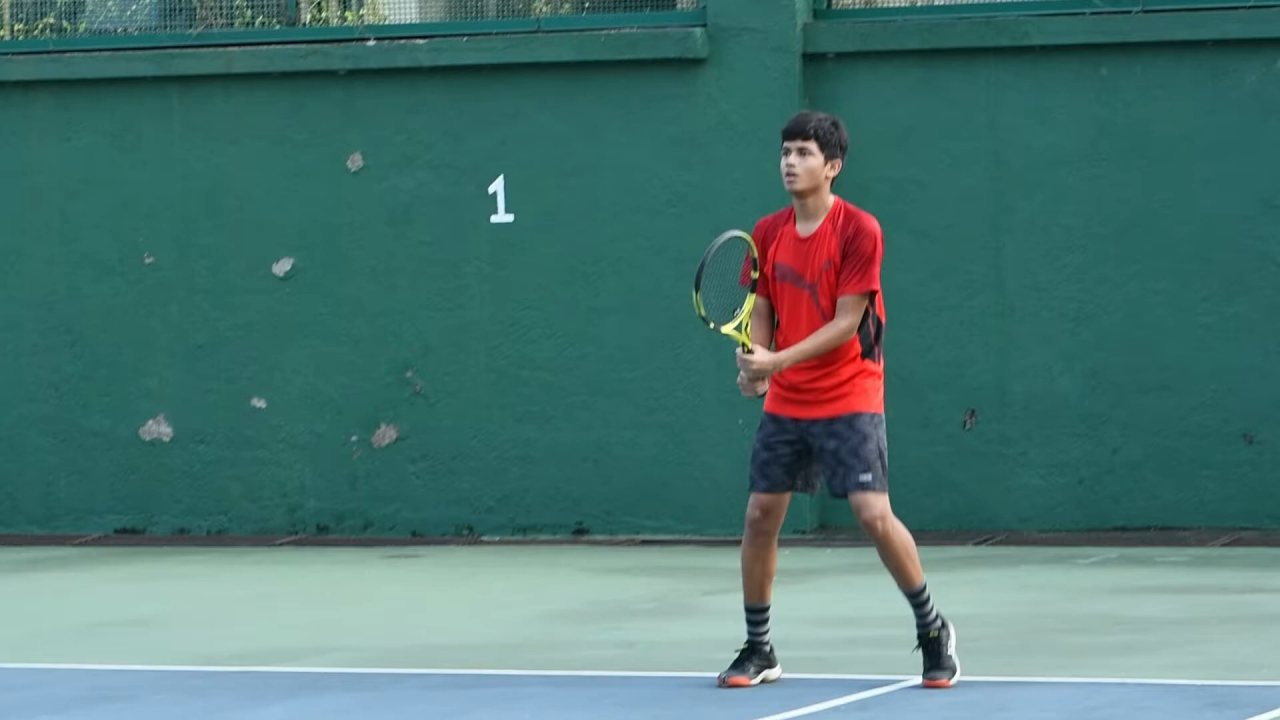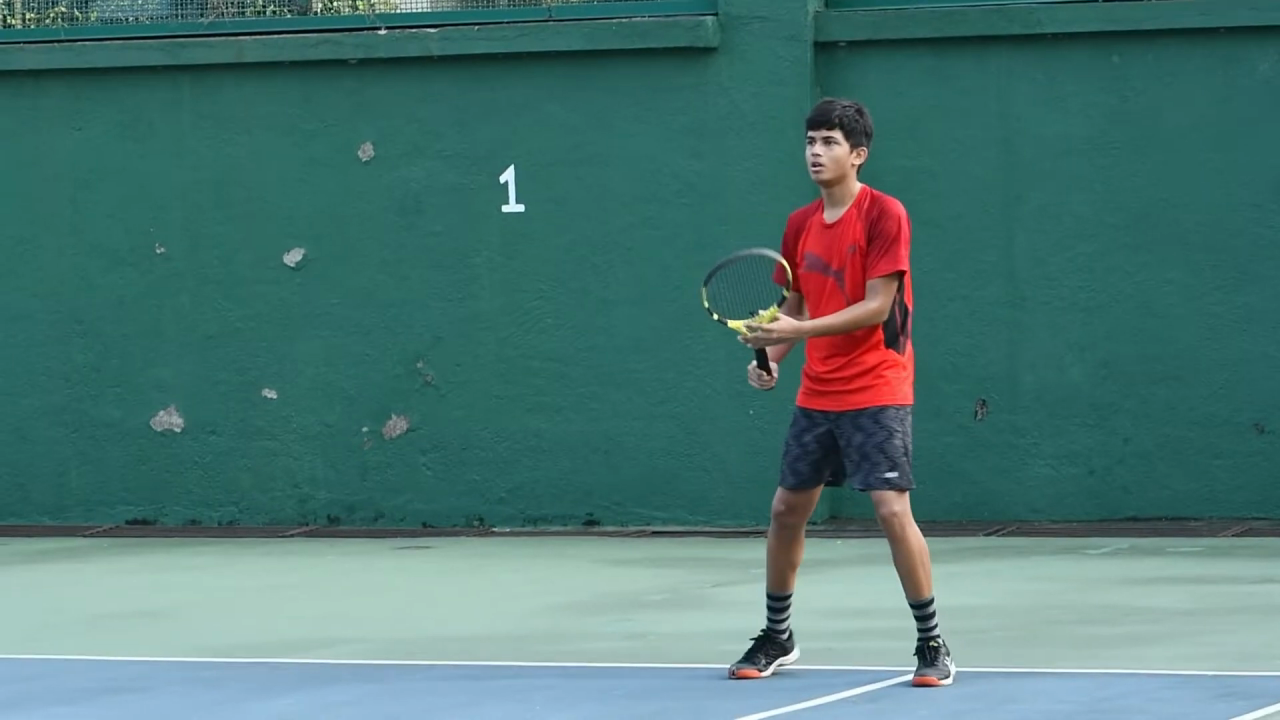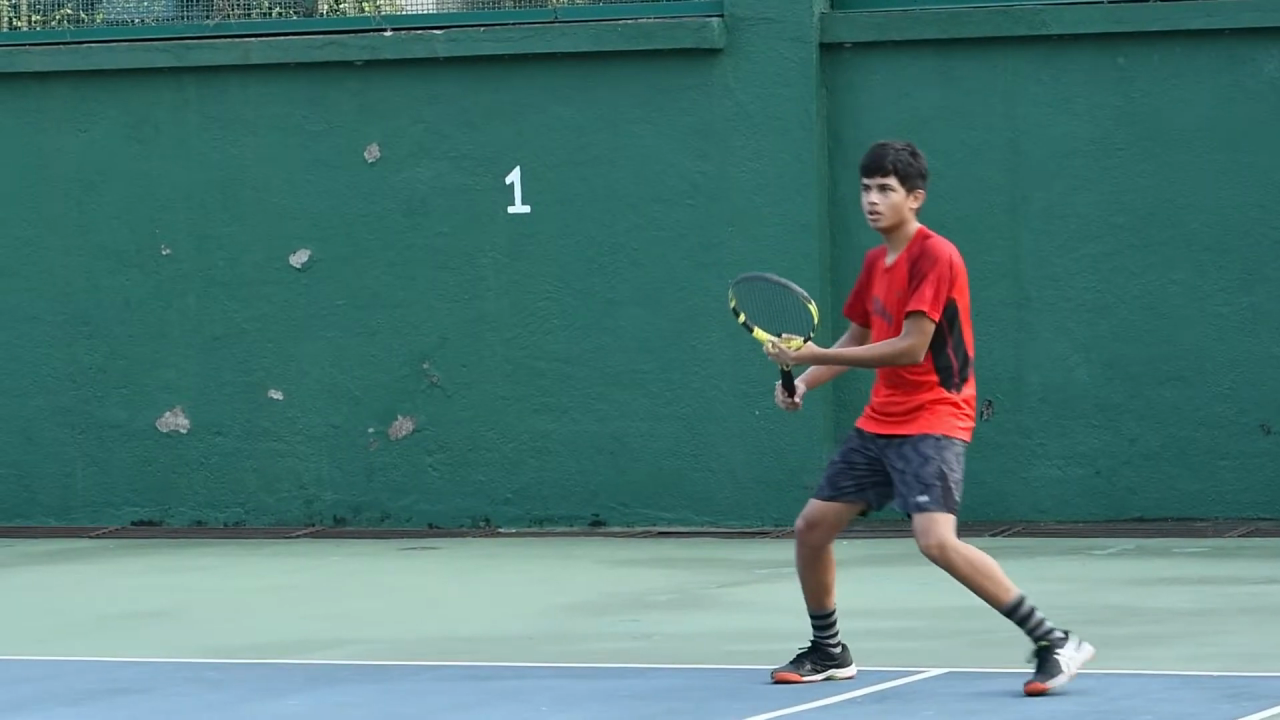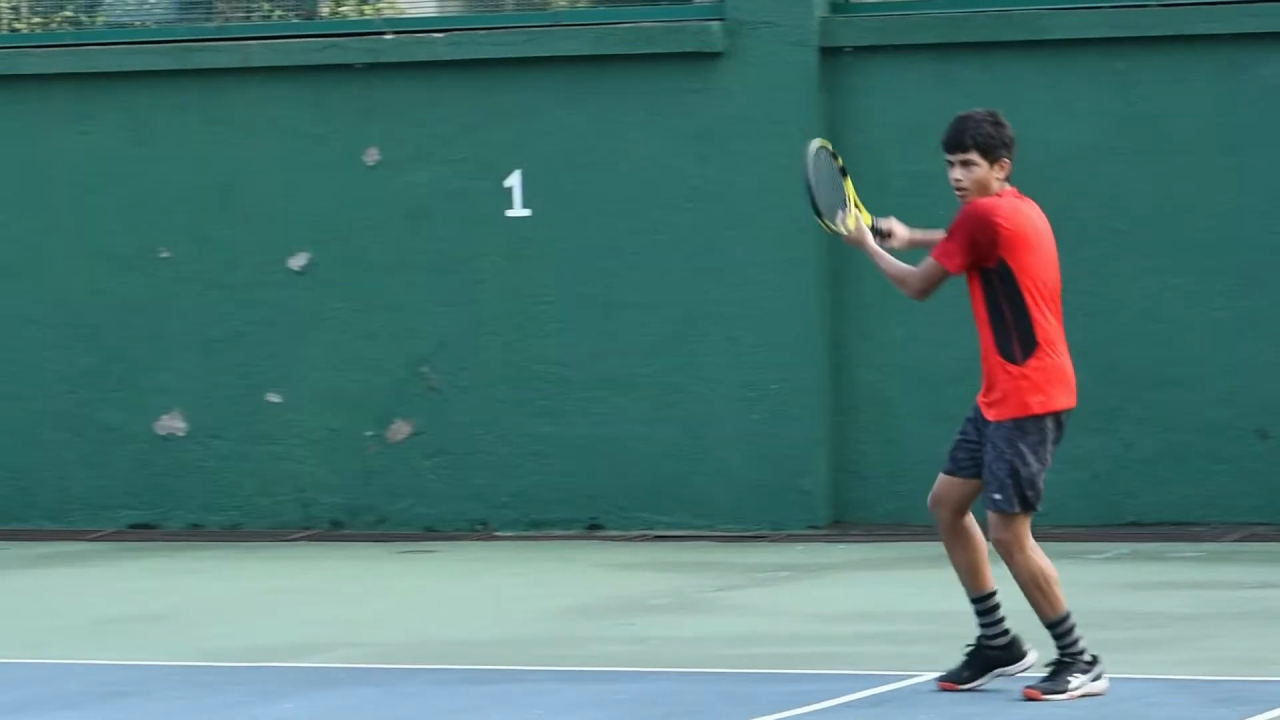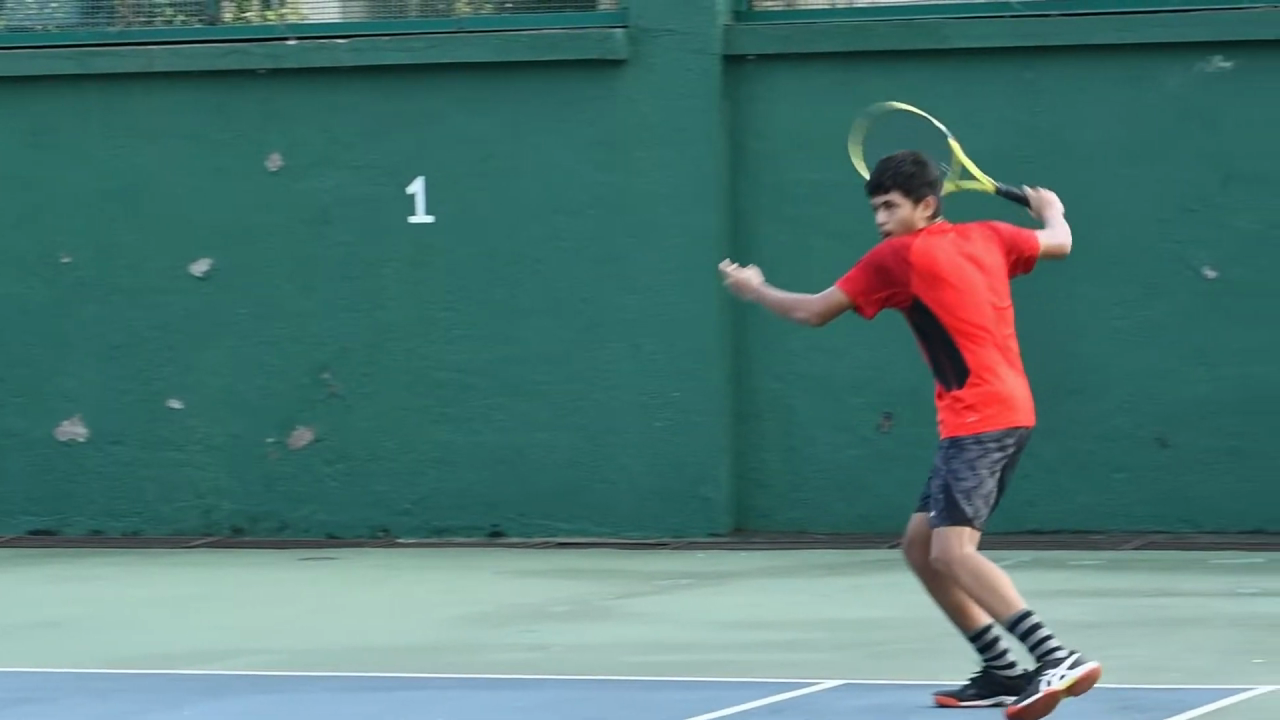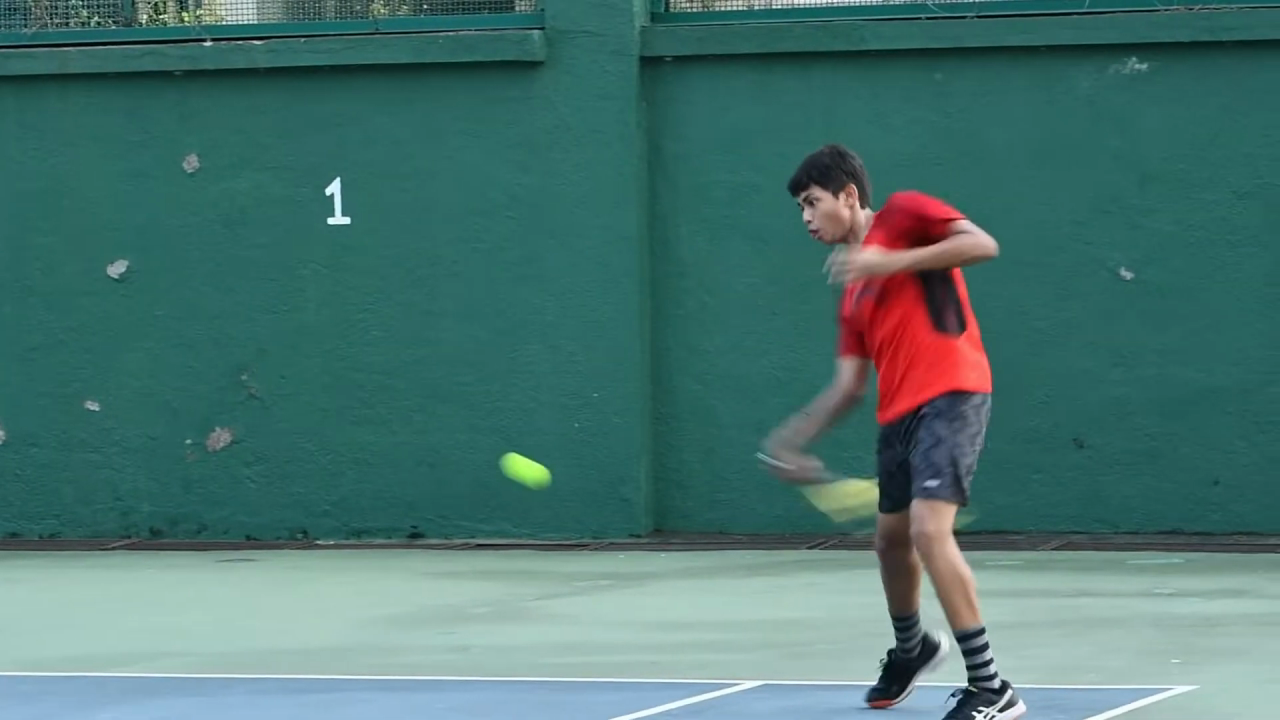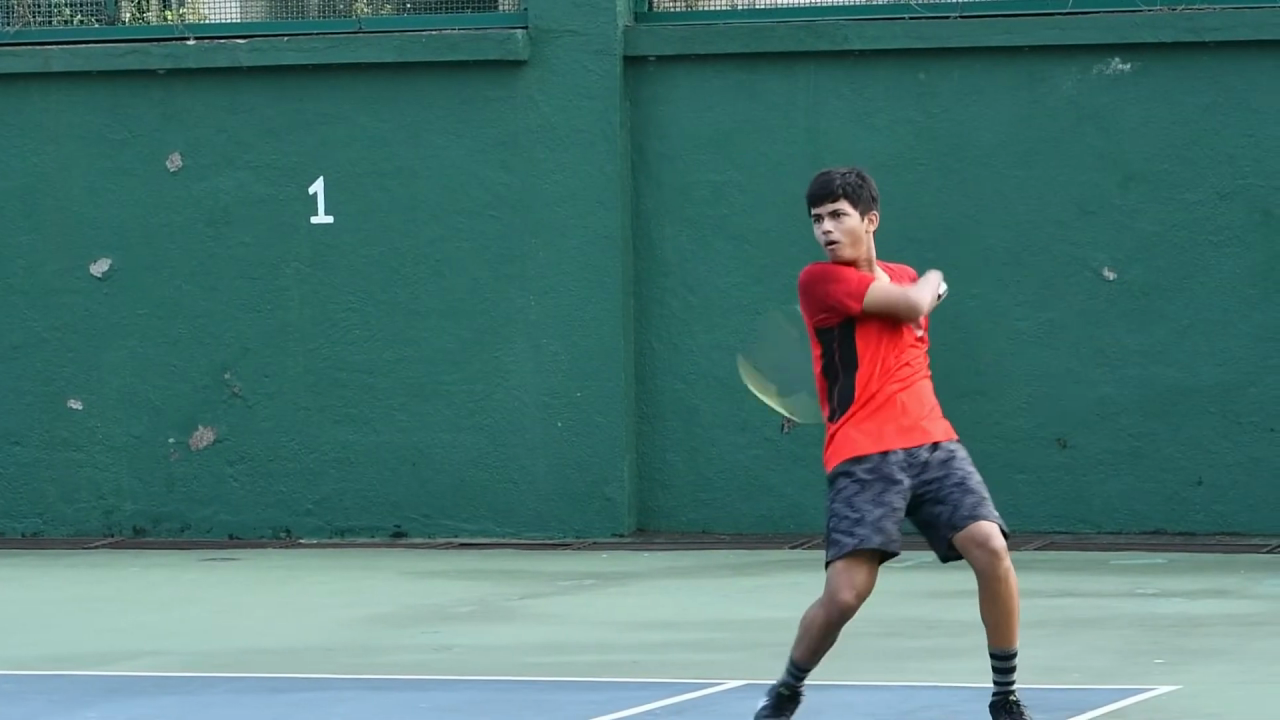
dt=0.7s
person 1, frame 1
left shoulder: (860, 230)
right shoulder: (768, 232)
left elbow: (846, 323)
left wrist: (778, 360)
right wrist: (754, 364)
left hip: (849, 399)
right hip: (785, 403)
left knee: (873, 515)
right knee: (759, 517)
left ankle: (932, 628)
right ankle: (758, 649)
person 1, frame 2
left shoulder: (885, 214)
right shoulder: (798, 225)
left elbow: (878, 306)
left wrist: (800, 329)
right wrist: (769, 355)
left hip: (877, 394)
right hip: (817, 396)
left knee: (892, 513)
right knee: (786, 512)
left ankle: (932, 645)
right ankle: (776, 636)
person 1, frame 3
left shoulder: (935, 256)
right shoulder: (875, 261)
left elbow: (909, 349)
right elbow: (857, 337)
left wrist: (818, 355)
right wrist: (804, 380)
left hip: (935, 422)
right hip: (878, 423)
left knee: (937, 542)
right knee: (811, 527)
left ankle: (1056, 642)
right ankle: (827, 649)
person 1, frame 4
left shoulder: (986, 214)
right shoulder: (1017, 210)
left elbow: (918, 286)
left wrist: (867, 245)
right wrist: (913, 237)
left hip: (1028, 397)
right hip: (1000, 397)
left knee: (1008, 534)
right knee: (946, 504)
left ankle: (1080, 662)
right ankle: (998, 641)
person 1, frame 5
left shoulder: (897, 257)
right shoulder: (988, 235)
left elbow: (811, 312)
right elbow: (1056, 242)
left wrist: (755, 288)
right wrist: (1049, 208)
left hip: (980, 422)
right hip: (1002, 416)
left knee: (954, 553)
right knee: (920, 548)
left ankle: (1059, 660)
right ankle: (1003, 670)
person 1, frame 6
left shoulder: (905, 212)
right shoulder: (855, 292)
left elbow: (984, 245)
right elbow: (849, 382)
left wrist: (894, 261)
right wrist: (798, 434)
left hip: (951, 391)
right hip: (900, 410)
left knee: (929, 531)
right knee: (892, 537)
right ankle: (910, 648)
person 1, frame 7
left shoulder: (905, 279)
right shoulder: (819, 279)
right elbow: (912, 308)
right wrist: (931, 285)
left hip: (933, 444)
right hip: (861, 458)
left knee: (990, 549)
right knee: (843, 595)
